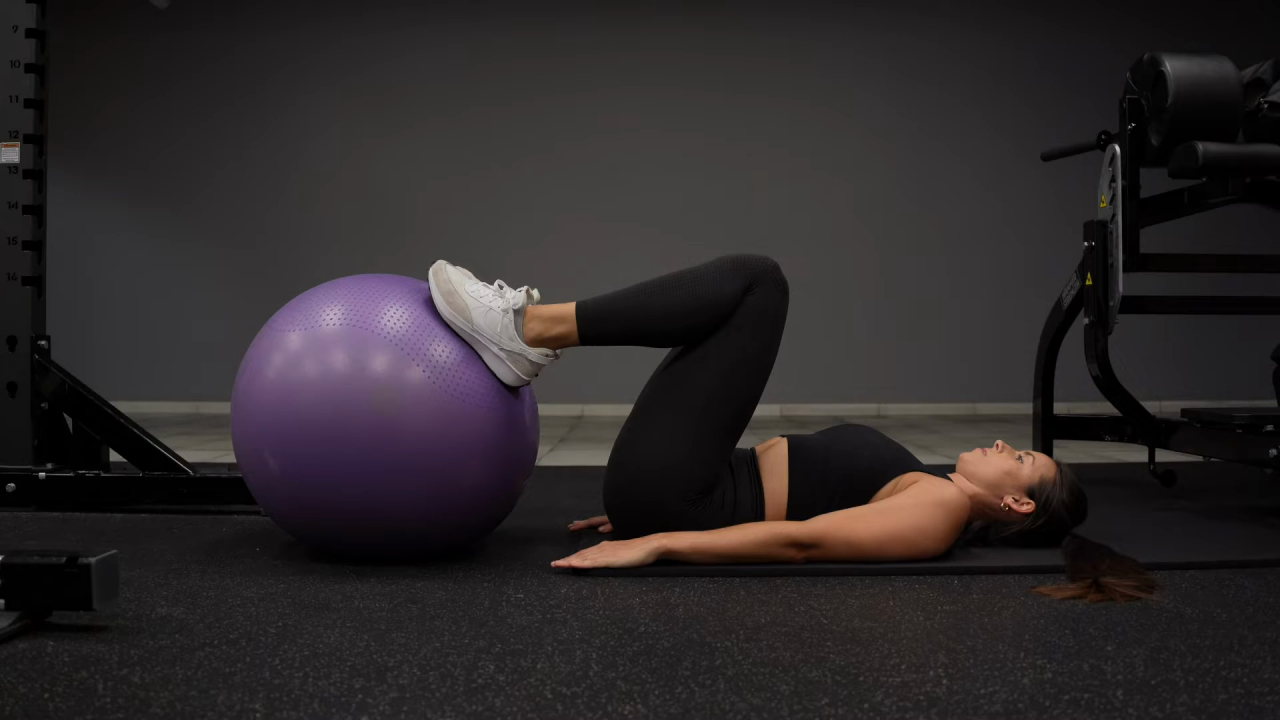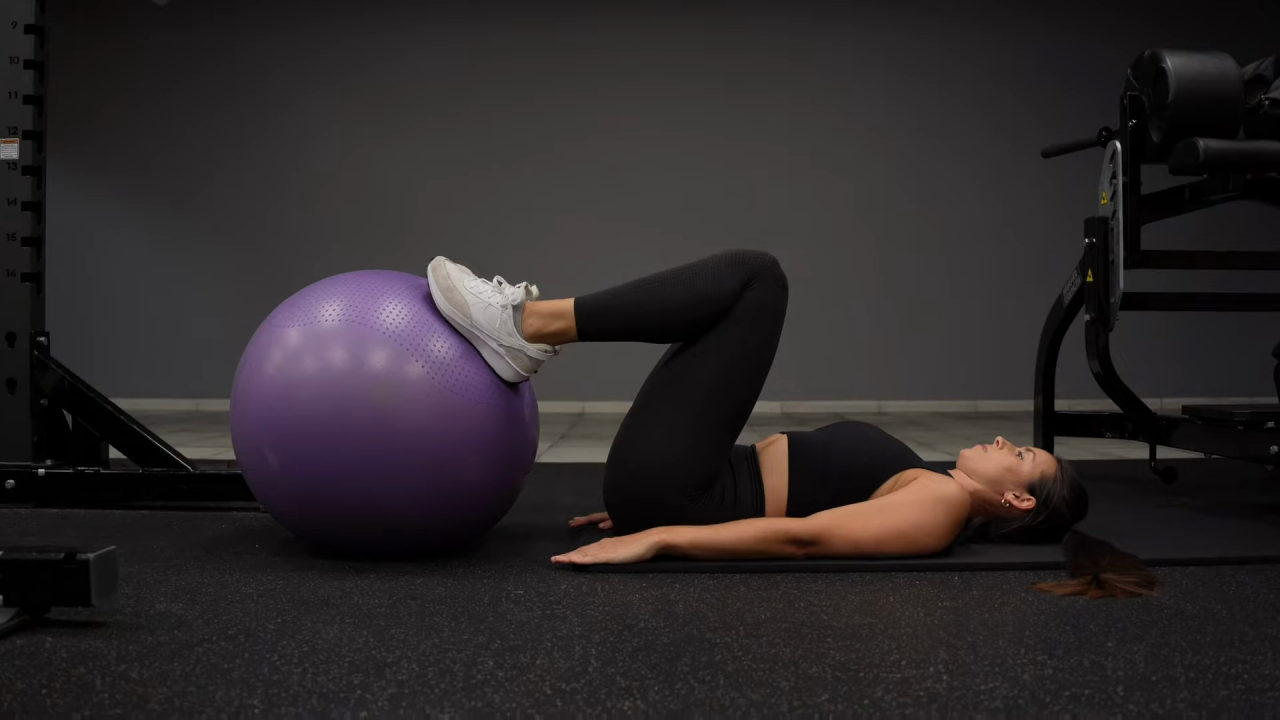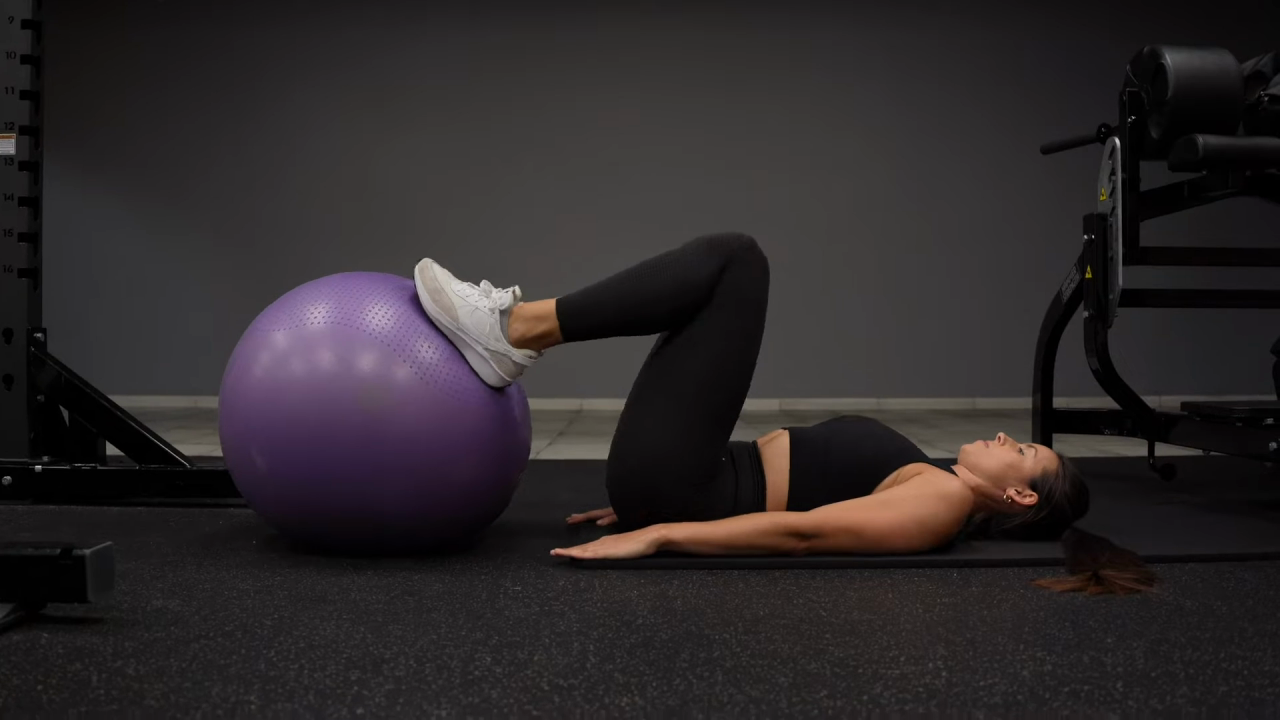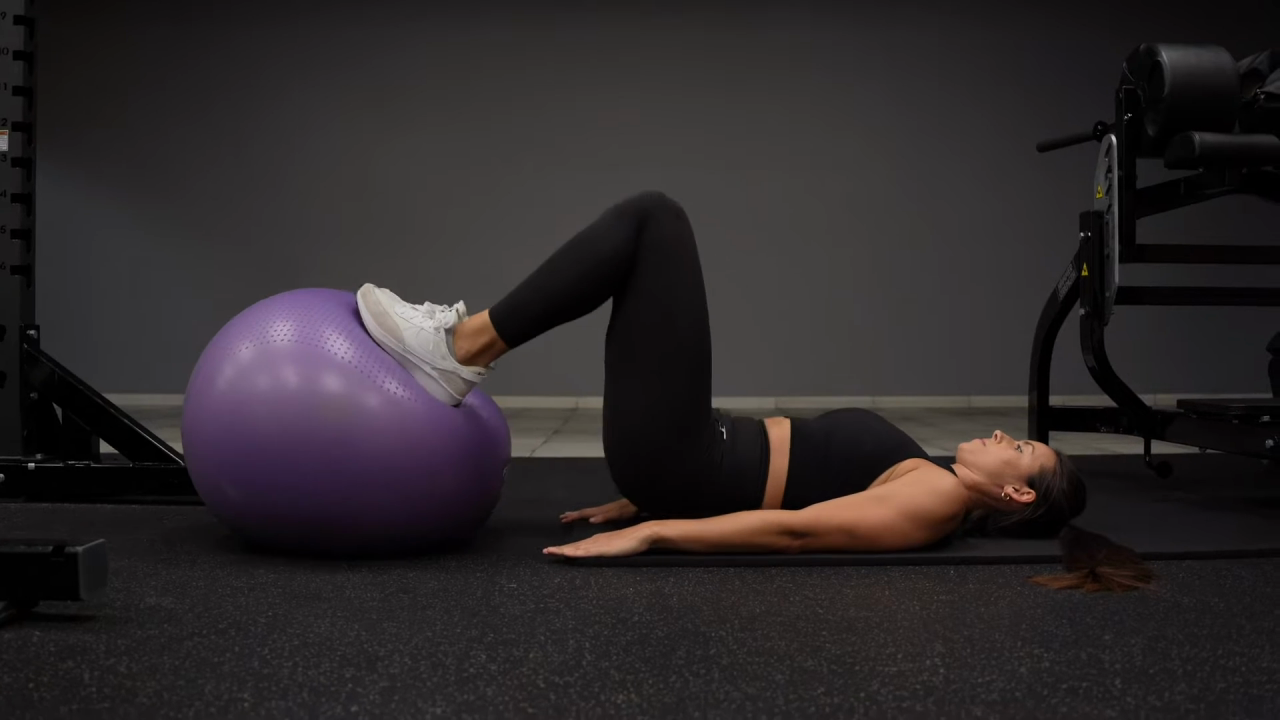
dt=0.3s
person 1, frame 1
left shoulder: (940, 511)
right shoulder: (925, 489)
left elbow: (805, 540)
left wrist: (661, 542)
right wrist: (646, 509)
left hip: (670, 493)
right hip: (674, 488)
left knee: (758, 281)
left ankle: (528, 330)
right ankle: (528, 335)
person 1, frame 2
left shoulder: (942, 508)
right shoulder: (926, 488)
left elbow: (804, 537)
left wrist: (660, 536)
right wrist: (646, 505)
left hip: (669, 489)
right hip: (673, 482)
left knee: (758, 278)
left ankle: (530, 325)
right ankle: (528, 329)
person 1, frame 3
left shoulder: (943, 504)
right shoulder: (926, 484)
left elbow: (806, 533)
left wrist: (660, 534)
right wrist: (651, 507)
left hip: (673, 486)
right hip: (683, 480)
left knee: (738, 259)
right knee: (731, 266)
left ankle: (513, 334)
right ankle: (513, 333)
person 1, frame 4
left shoulder: (937, 500)
right shoulder: (923, 481)
left elbow: (795, 528)
left wrist: (650, 531)
right wrist: (645, 495)
left hip: (677, 456)
right hip: (692, 452)
left knee: (654, 220)
right knee: (653, 230)
left ankle: (464, 348)
right ankle: (462, 344)
